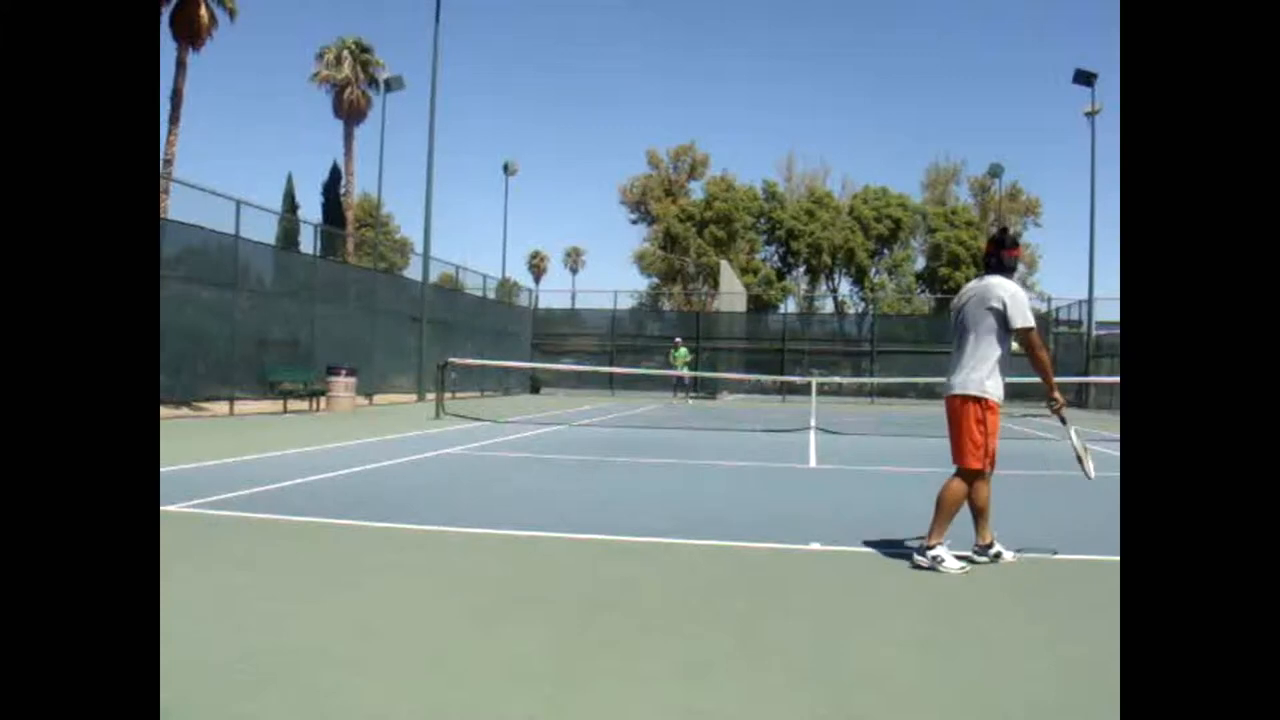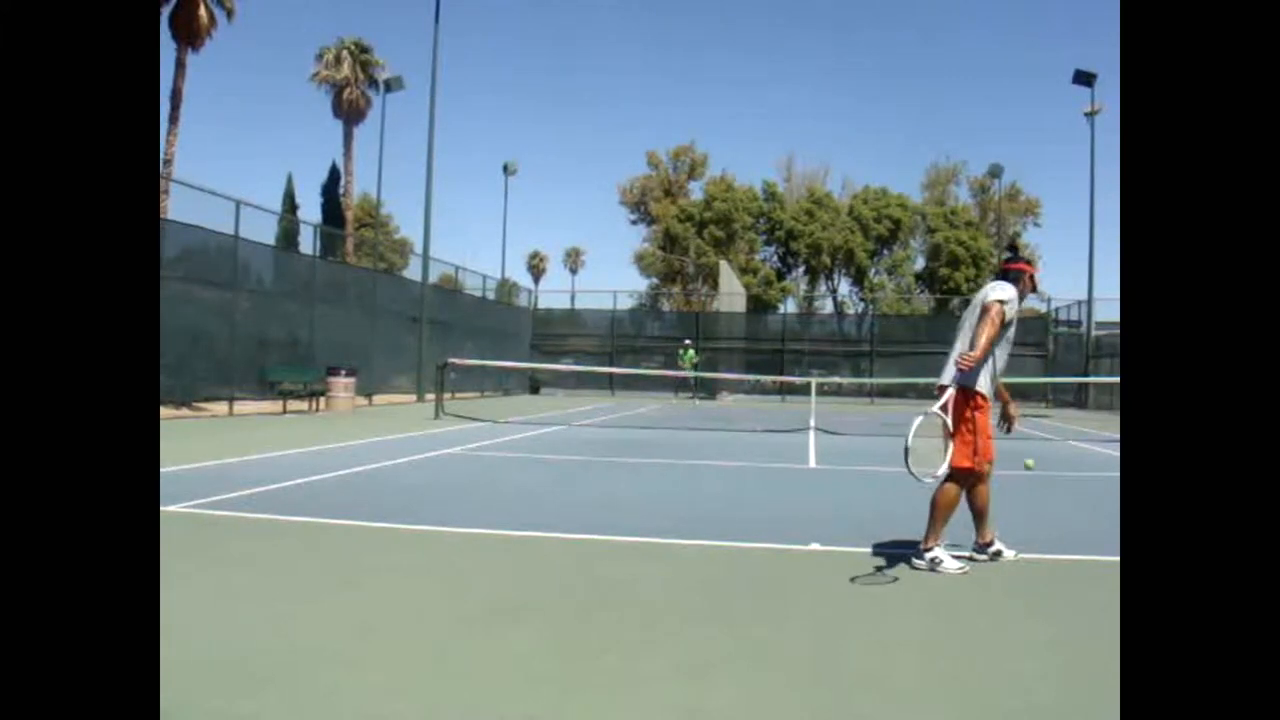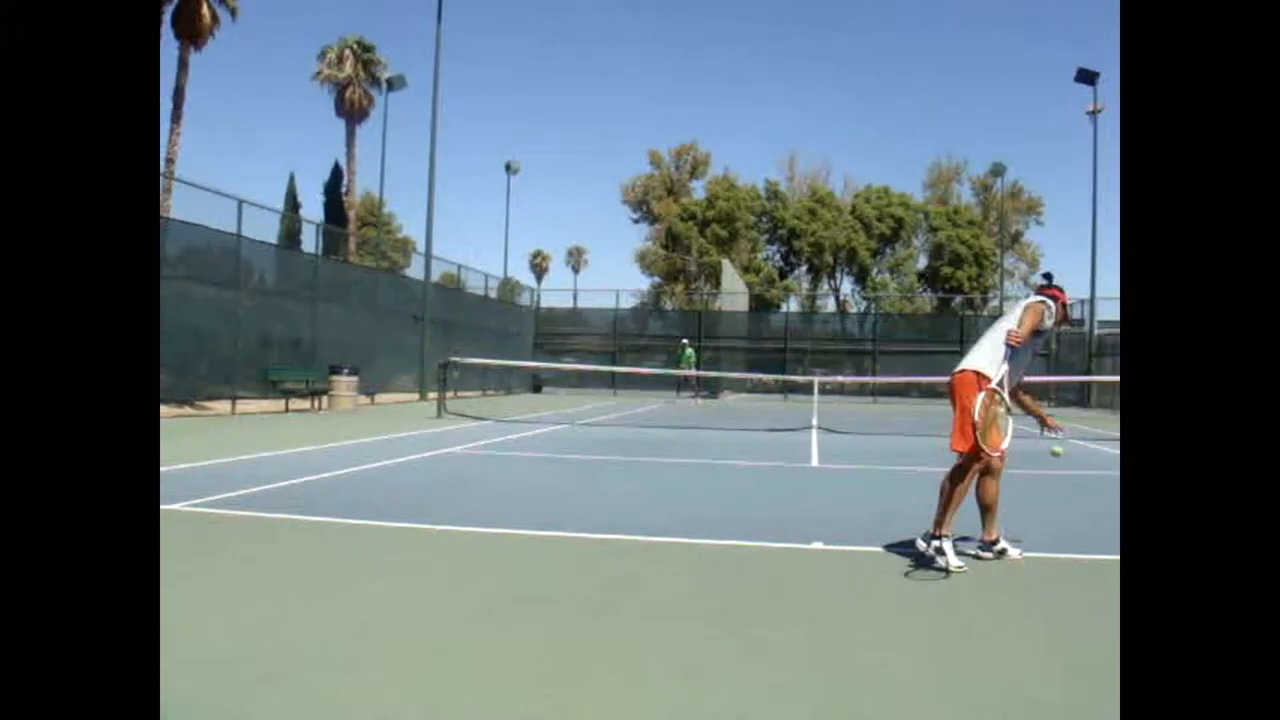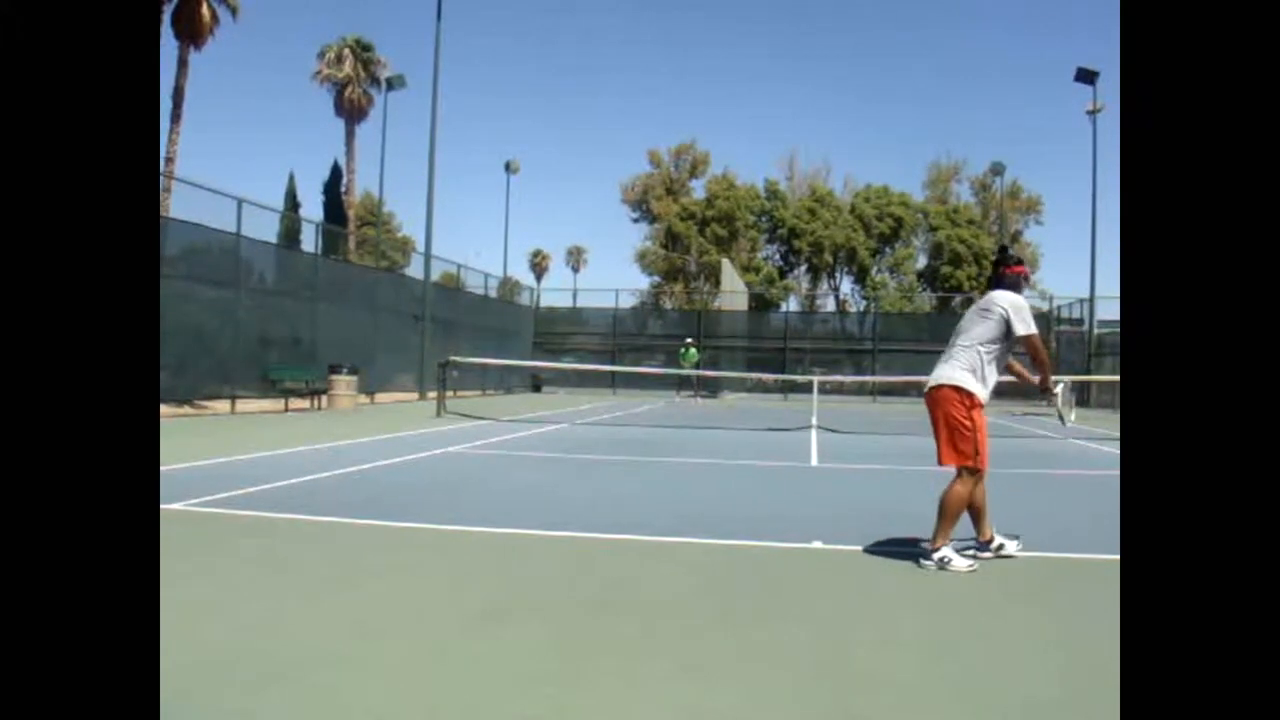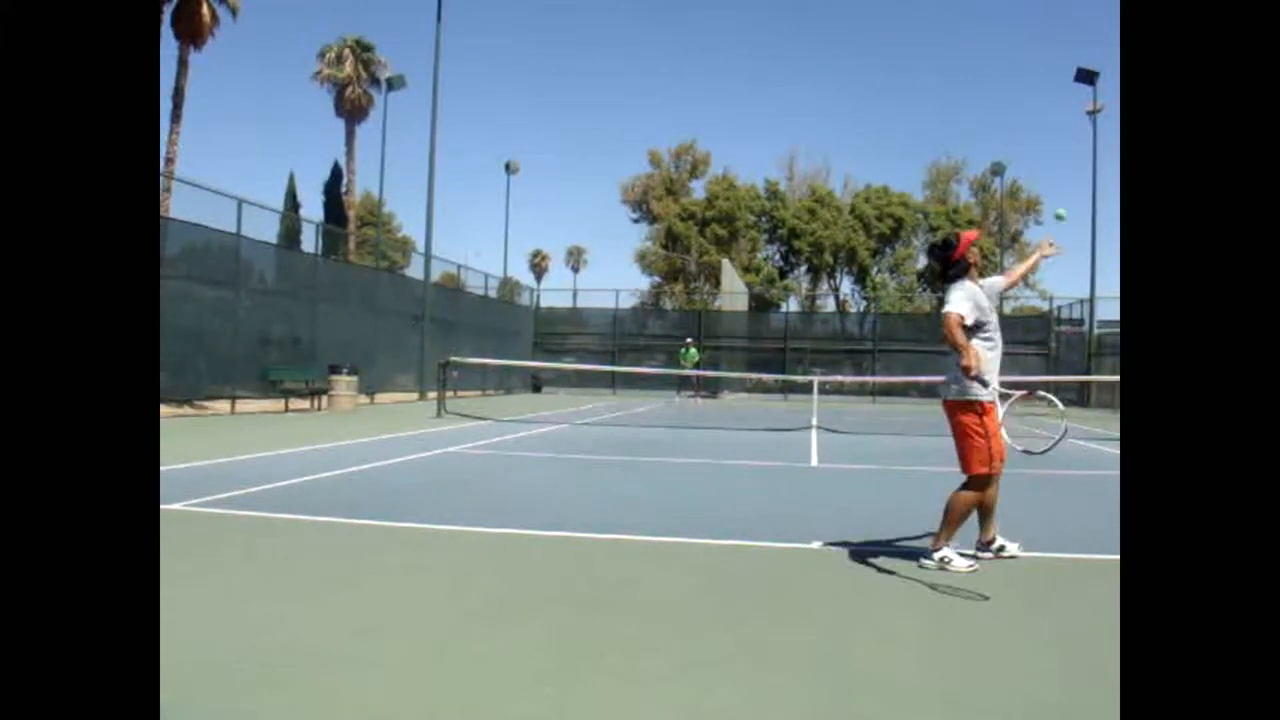
dt=1s
person 1, frame 1
left shoulder: (968, 290)
right shoulder: (1010, 292)
right elbow: (1033, 347)
right wrist: (1052, 389)
left hip: (960, 388)
right hip: (978, 392)
left knee: (982, 470)
right knee: (969, 470)
left ankle: (985, 543)
right ankle: (931, 546)
person 1, frame 2
left shoulder: (993, 294)
right shoulder: (1005, 290)
right elbow: (992, 318)
left wrist: (1007, 402)
right wrist: (977, 351)
left hip: (974, 392)
right hip: (966, 390)
left knee: (981, 468)
right knee: (962, 470)
left ankle: (985, 541)
right ankle: (928, 549)
person 1, frame 3
left shoulder: (1030, 339)
right shoulder: (1045, 304)
left elbow: (1014, 391)
right elbow: (1034, 310)
left wrist: (1042, 417)
right wrist: (1024, 332)
left hip: (983, 385)
right hip: (976, 378)
left knee: (993, 463)
right knee: (971, 459)
left ankle: (990, 541)
right ankle: (937, 537)
person 1, frame 4
left shoulder: (987, 304)
right shoulder: (1014, 302)
left elbow: (1004, 357)
right elbow: (1038, 352)
left wrist: (1032, 380)
right wrist: (1046, 379)
left hip: (943, 388)
right hip: (958, 390)
left knee: (974, 470)
right knee: (971, 471)
left ankle: (987, 540)
right ankle: (936, 549)
person 1, frame 5
left shoulder: (981, 285)
right shoulder: (961, 292)
left elbow: (1013, 275)
right elbow: (949, 324)
left wrist: (1039, 254)
right wrist: (965, 349)
left hip: (983, 397)
right hip: (970, 399)
left knee: (993, 471)
right knee: (980, 478)
left ankle: (988, 540)
right ankle: (938, 549)
